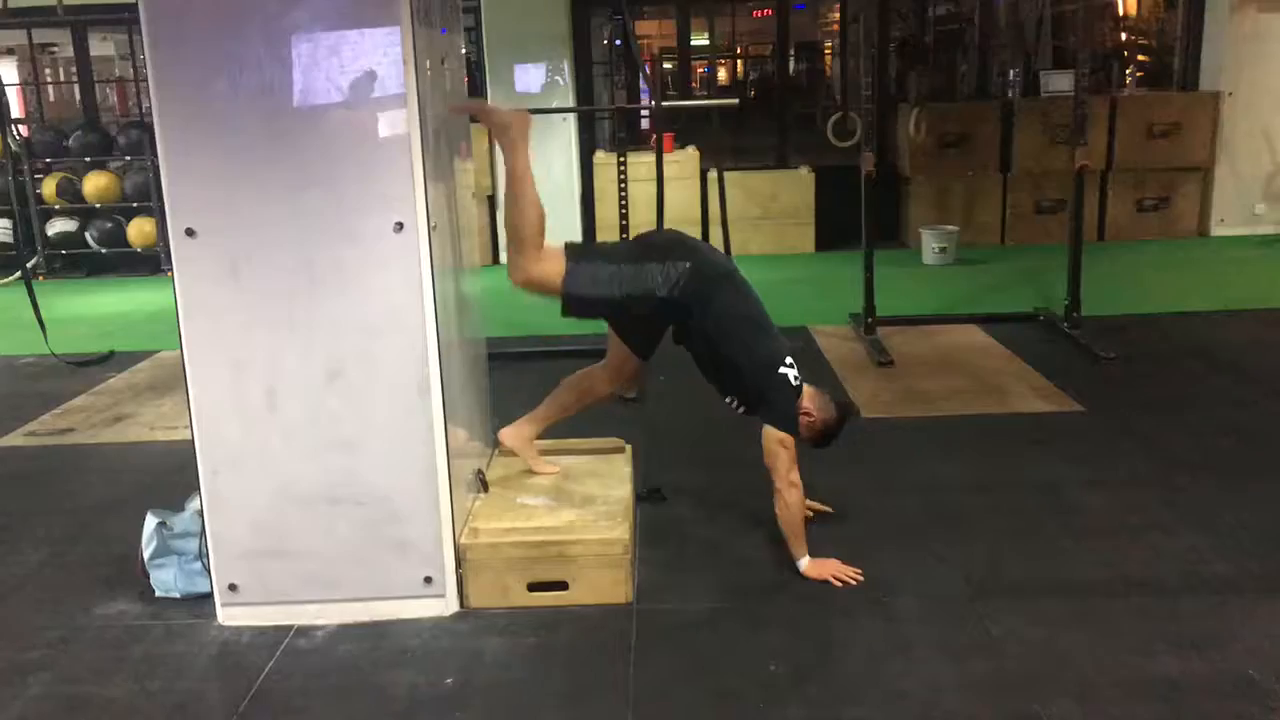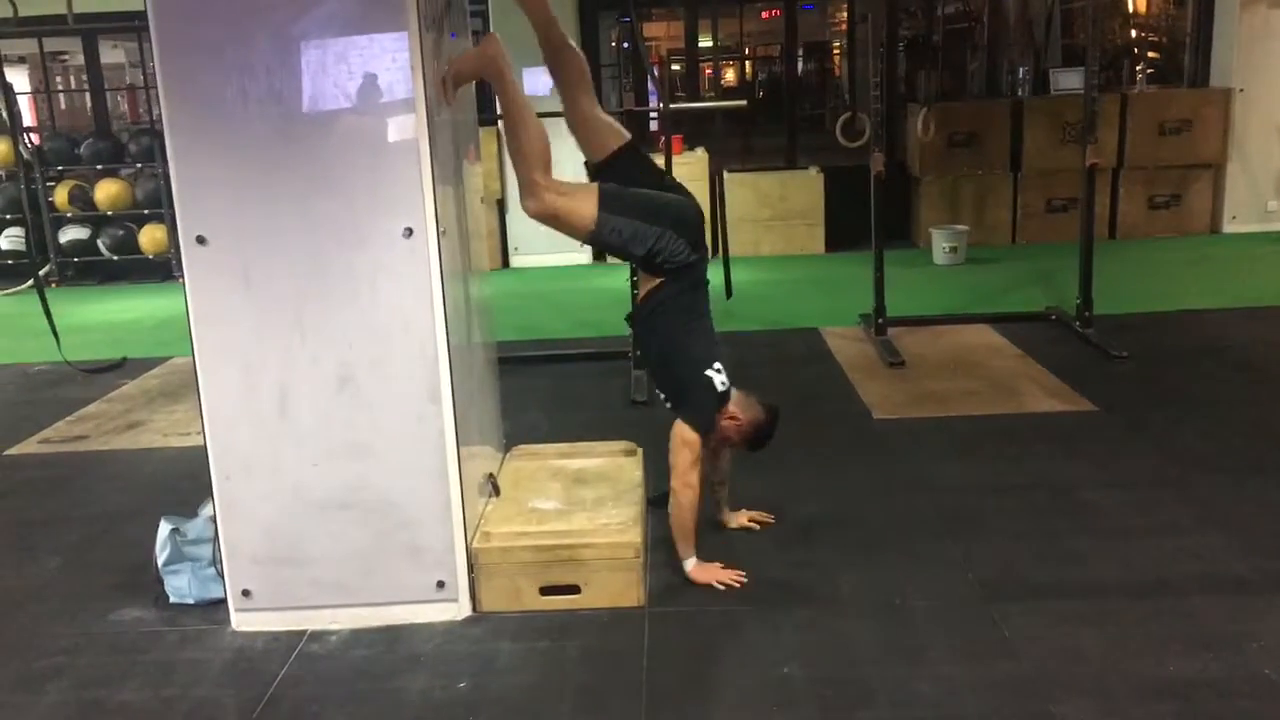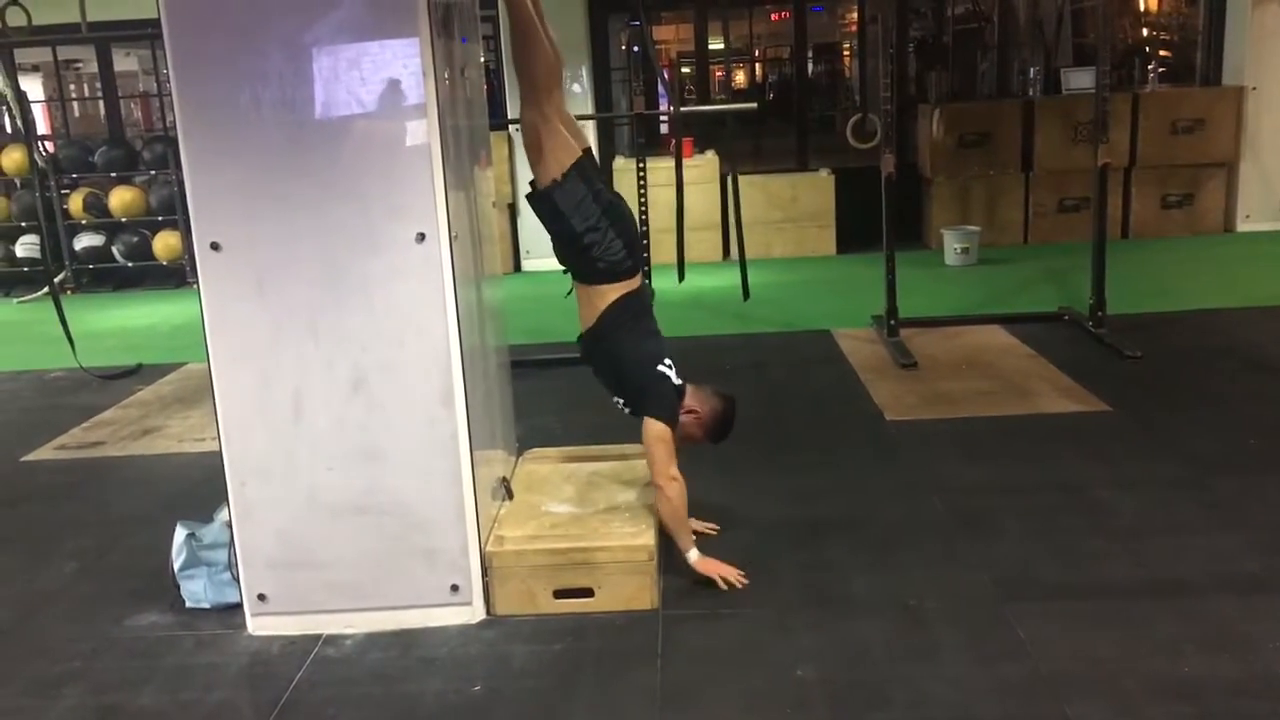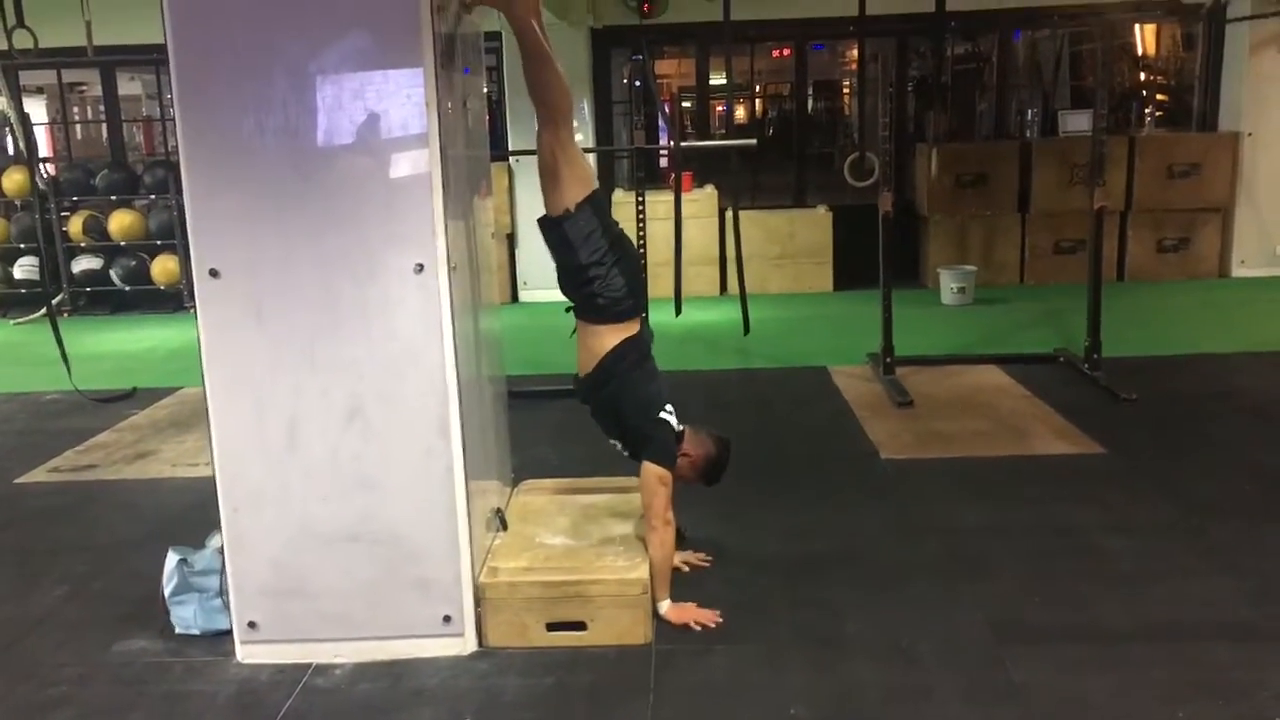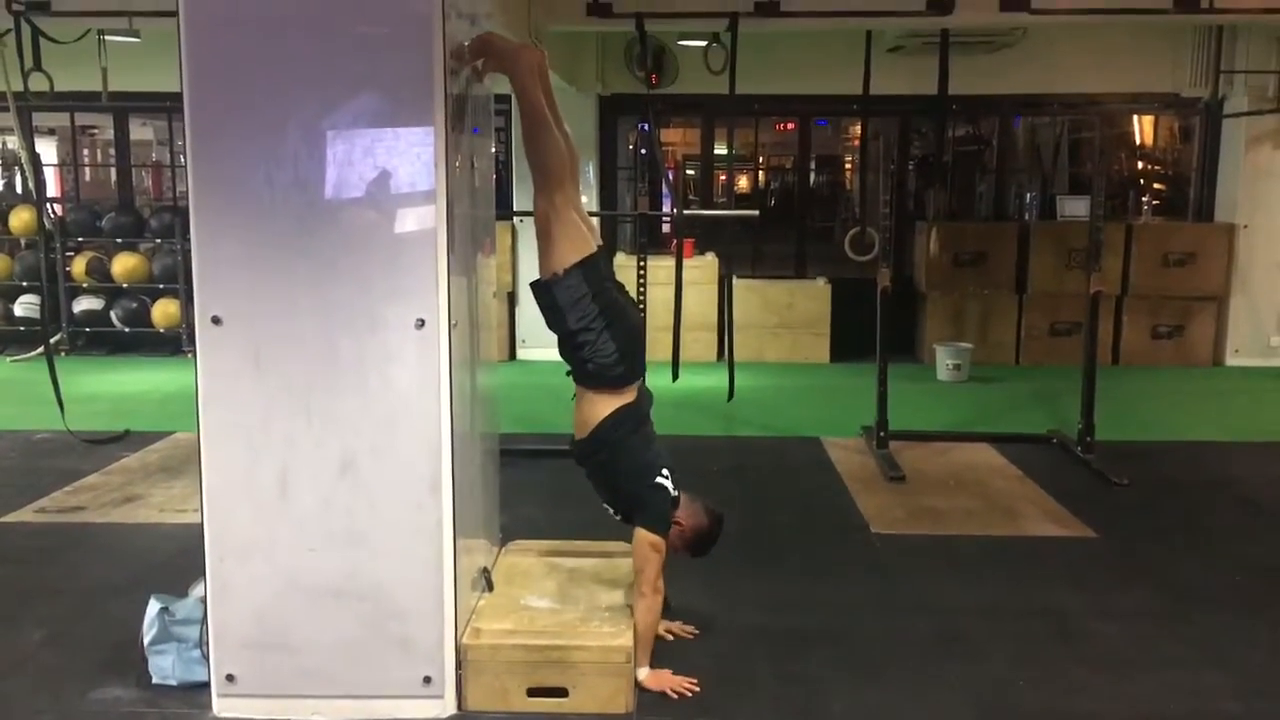
dt=1s
person 1, frame 1
left shoulder: (781, 380)
right shoulder: (780, 396)
right elbow: (786, 483)
left wrist: (788, 493)
right wrist: (804, 558)
left hip: (677, 275)
right hip: (675, 277)
left knee: (616, 375)
right knee: (531, 268)
left ankle: (524, 431)
right ankle: (513, 137)
person 1, frame 2
left shoulder: (712, 391)
right shoulder: (705, 398)
left elbow: (712, 454)
right elbow: (683, 483)
left wrist: (726, 512)
right wrist: (691, 563)
left hip: (671, 221)
right hip: (670, 241)
left knee: (586, 108)
right knee: (542, 197)
right ankle: (497, 64)
person 1, frame 3
left shoulder: (660, 383)
right shoulder: (660, 389)
left elbow: (664, 476)
right elbow: (667, 478)
left wrist: (678, 519)
right wrist: (692, 555)
left hip: (606, 247)
right hip: (603, 252)
left knee: (549, 109)
right knee: (543, 111)
person 1, frame 4
left shoulder: (658, 427)
right shoulder: (661, 437)
left elbow: (657, 520)
right elbow: (659, 521)
left wrist: (666, 553)
right wrist: (666, 603)
left hip: (610, 286)
right hip: (608, 289)
left knee: (559, 138)
right knee: (558, 138)
person 1, frame 5
left shoulder: (653, 496)
right shoulder: (657, 505)
left elbow: (645, 587)
right elbow: (648, 587)
left wrist: (654, 622)
right wrist: (643, 669)
left hip: (607, 344)
right hip: (604, 349)
left knee: (563, 198)
right knee: (558, 197)
right ankle: (522, 71)
